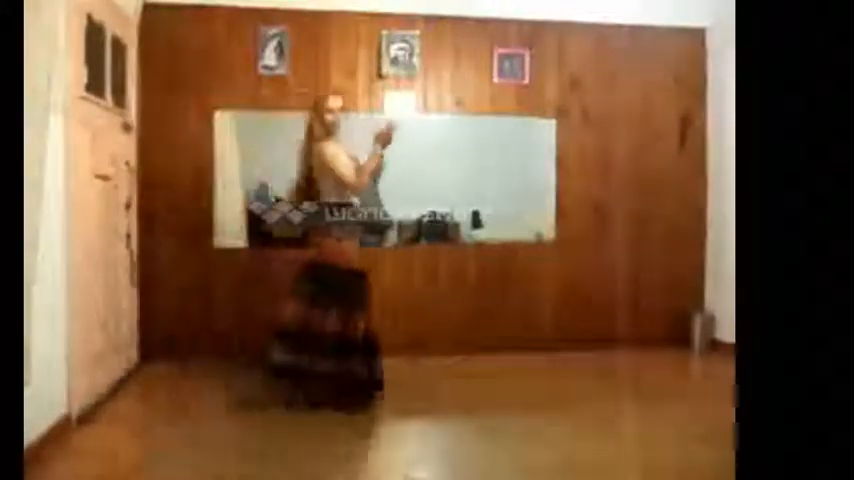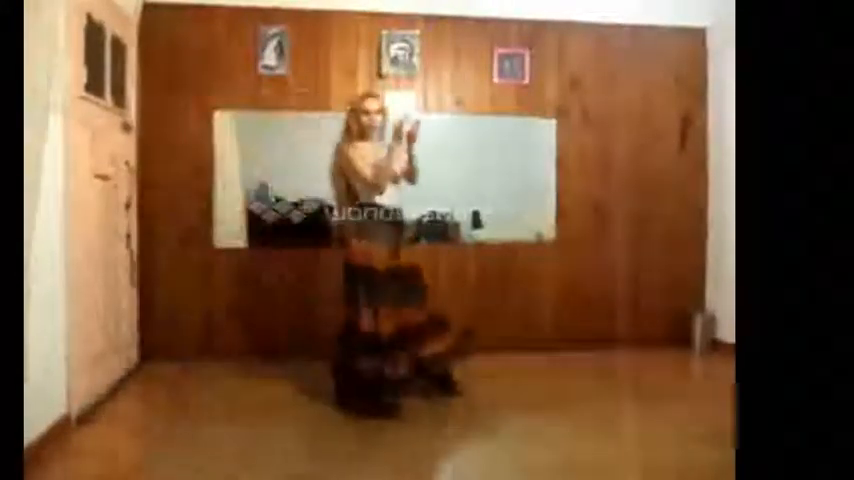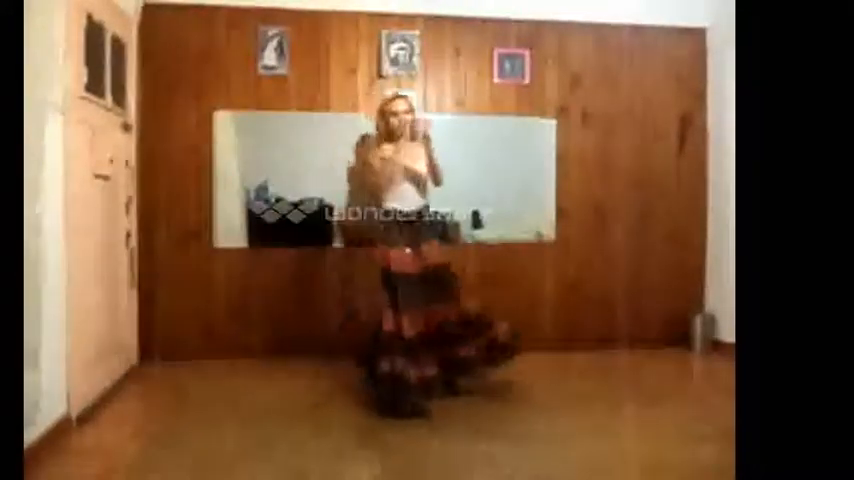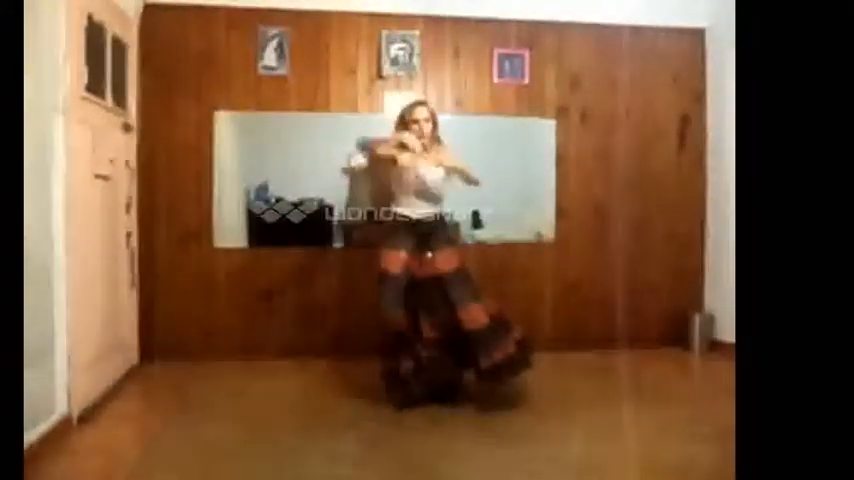
dt=0.3s
person 1, frame 1
left shoulder: (333, 147)
right shoulder: (325, 147)
left elbow: (364, 178)
right elbow: (358, 183)
left wrist: (380, 150)
right wrist: (377, 149)
left hip: (339, 226)
right hip: (336, 230)
left knee: (336, 302)
right knee: (340, 301)
person 1, frame 2
left shoulder: (383, 148)
right shoulder: (351, 150)
left elbow: (410, 177)
right elbow: (377, 183)
left wrist: (408, 148)
right wrist: (396, 147)
left hip: (391, 224)
right hip: (369, 229)
left knee: (404, 298)
right knee: (373, 303)
right ankle: (369, 390)
person 1, frame 3
left shoulder: (420, 148)
right shoulder: (378, 151)
left elbow: (438, 181)
right elbow: (375, 185)
left wrist: (426, 146)
right wrist: (398, 151)
left hip: (423, 226)
right hip: (394, 228)
left knee: (438, 293)
right knee: (403, 302)
left ankle: (437, 374)
right ankle: (402, 384)
person 1, frame 4
left shoulder: (442, 153)
right shoulder: (398, 153)
left elbow: (474, 181)
right elbow: (370, 148)
left wrist: (455, 166)
right wrist: (400, 144)
left hip: (435, 231)
right hip: (402, 232)
left knee: (455, 297)
right knee: (393, 300)
left ankle: (445, 378)
right ankle: (408, 378)
